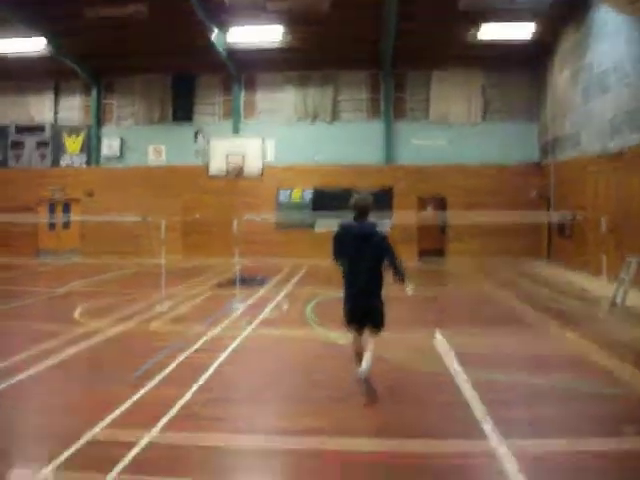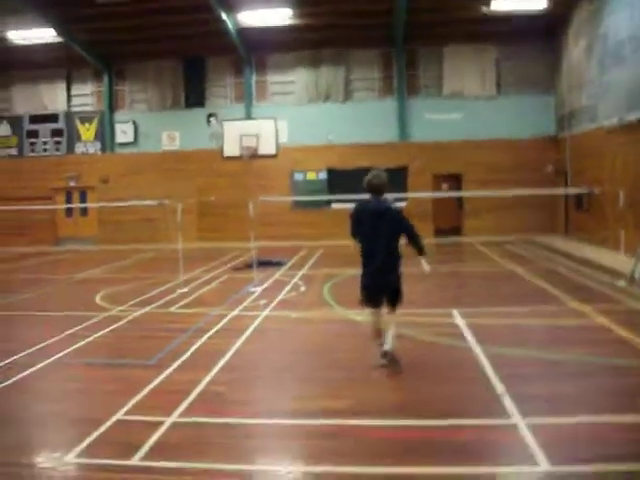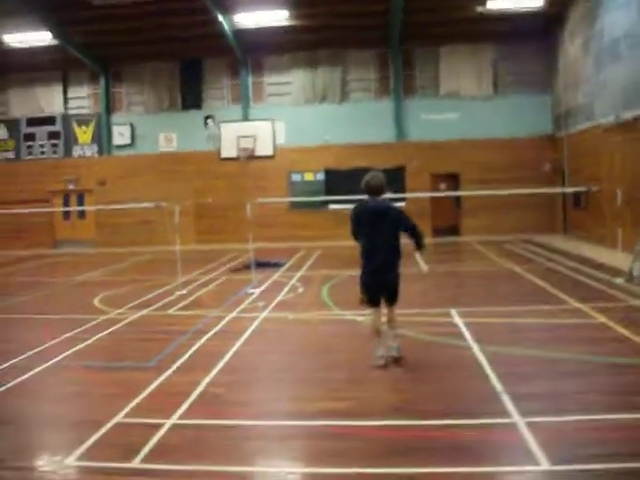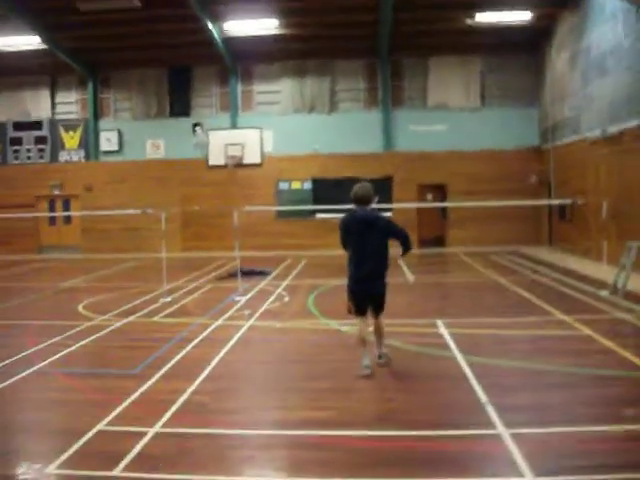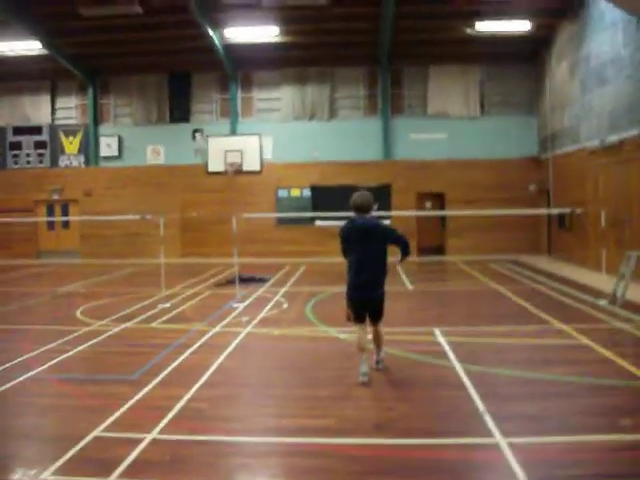
dt=0.1s
person 1, frame 1
left shoulder: (341, 233)
right shoulder: (377, 237)
left elbow: (338, 257)
right elbow: (391, 260)
right wrist: (402, 279)
left hip: (351, 293)
right hip: (371, 294)
left knee: (357, 335)
right knee: (371, 334)
left ankle: (362, 371)
right ankle: (365, 368)
person 1, frame 2
left shoulder: (358, 211)
right shoulder: (394, 213)
left elbow: (355, 234)
right elbow: (412, 235)
right wrist: (420, 252)
left hip: (369, 271)
right hip: (390, 271)
left knee: (375, 311)
right knee: (392, 309)
left ankle: (382, 352)
right ankle: (388, 345)
person 1, frame 3
left shoulder: (358, 212)
right shoulder: (394, 212)
right elbow: (414, 231)
right wrist: (419, 245)
left hip: (369, 270)
right hip: (390, 269)
left knee: (375, 311)
right knee: (390, 308)
left ankle: (381, 354)
right ankle: (393, 347)
person 1, frame 4
left shoulder: (346, 222)
right shoulder: (382, 221)
right elbow: (404, 237)
right wrist: (404, 251)
left hip: (356, 279)
right hip: (377, 279)
left knee: (362, 320)
right knee: (377, 317)
left ankle: (366, 363)
right ankle: (381, 353)
person 1, frame 5
left shoulder: (346, 230)
right shoulder: (382, 229)
right elbow: (404, 243)
right wrist: (403, 256)
left hip: (355, 286)
right hip: (376, 287)
left knee: (361, 327)
right knee: (376, 325)
left ankle: (364, 370)
right ankle: (379, 359)
